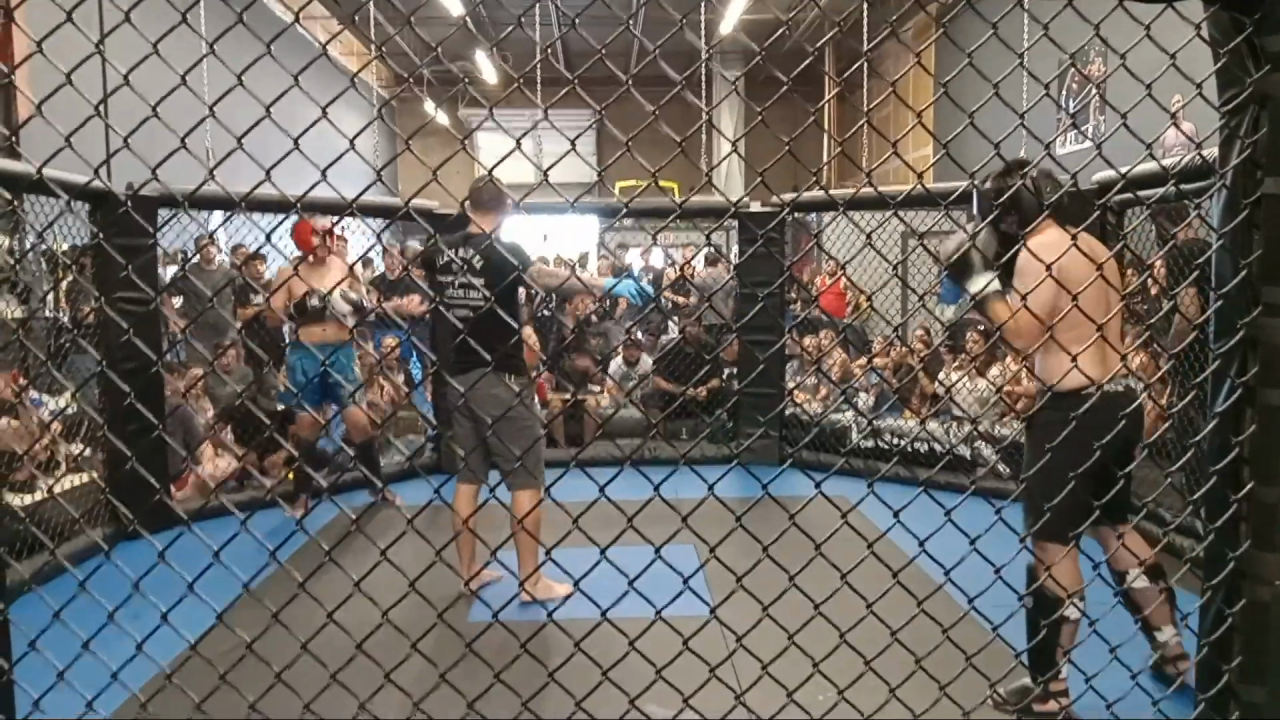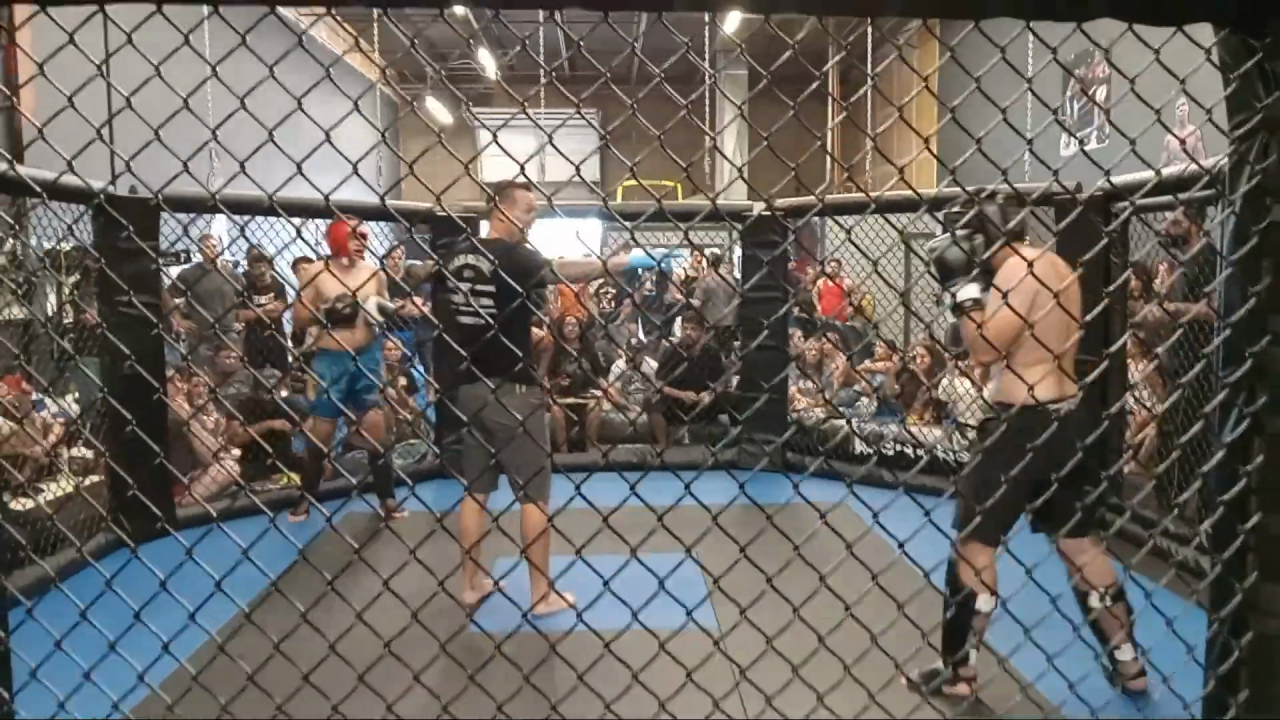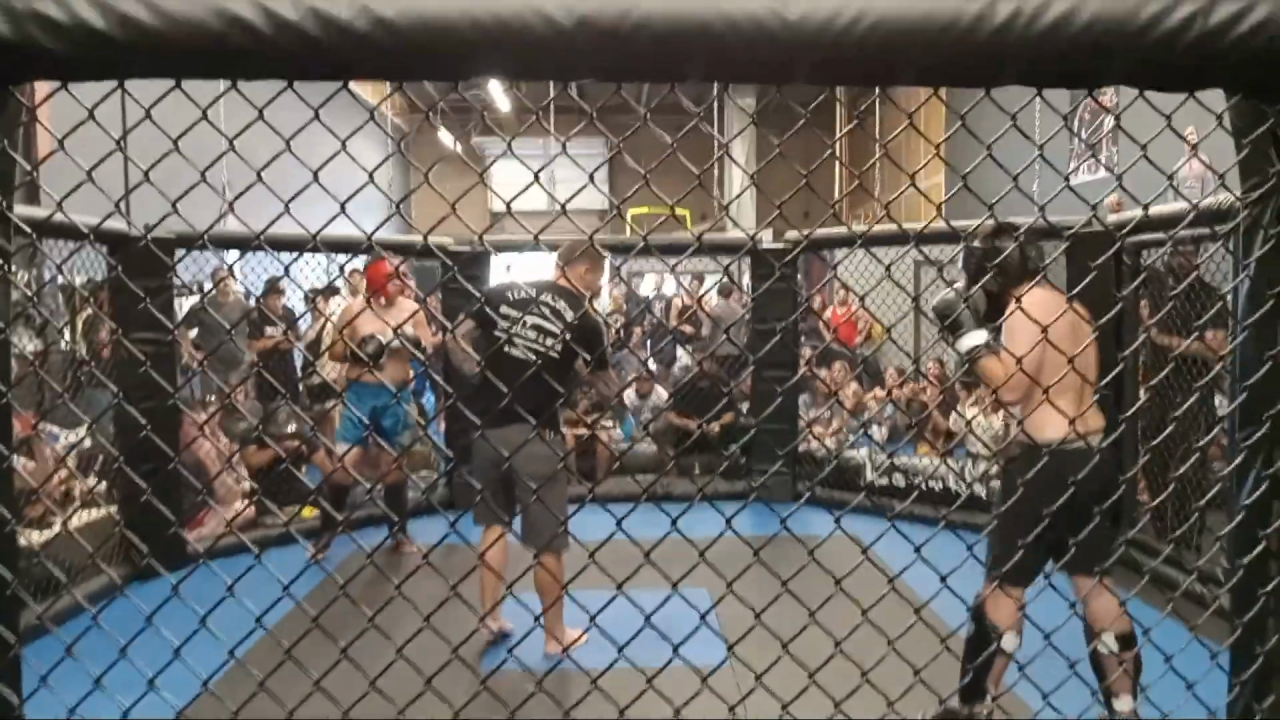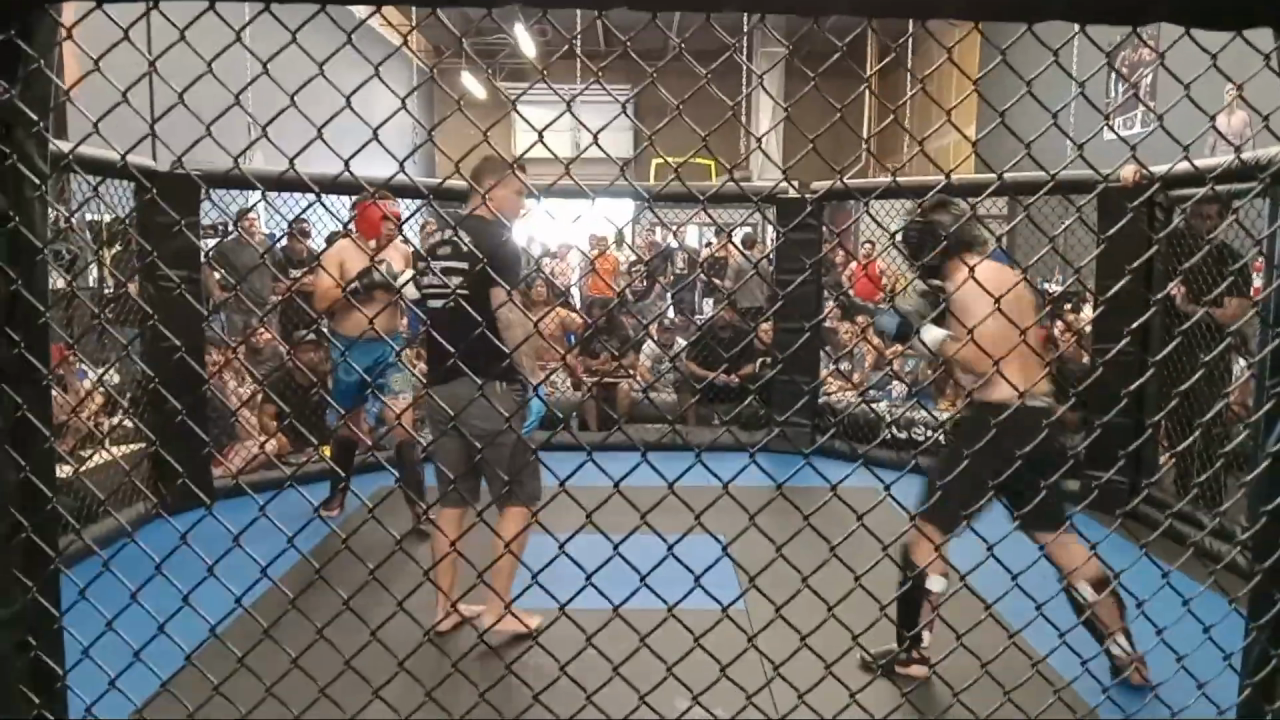
dt=0.7s
person 1, frame 1
left shoulder: (1039, 249)
right shoulder: (1094, 247)
left elbow: (1022, 336)
left wrist: (979, 278)
right wrist: (1001, 275)
left hip: (1074, 410)
right hip: (1118, 402)
left knee: (1052, 543)
right knee: (1115, 526)
right ankle: (1171, 648)
person 1, frame 2
left shoulder: (1018, 269)
right shoulder: (1057, 267)
left elbow: (987, 348)
left wrist: (963, 285)
right wrist: (975, 284)
left hip: (1023, 423)
right hip: (1065, 420)
left knee: (974, 543)
right knee: (1078, 541)
left ankle: (957, 672)
right ankle: (1128, 664)
person 1, frame 3
left shoulder: (1024, 307)
right shoulder: (1071, 308)
left elbow: (1011, 390)
left wrist: (968, 335)
right wrist: (988, 332)
left hip: (1047, 461)
right hip: (1092, 456)
left knee: (1004, 584)
right knee: (1093, 582)
person 1, frame 4
left shoulder: (967, 279)
right shoulder: (1005, 275)
left elbow: (987, 358)
left wrist: (931, 334)
right wrist: (944, 333)
left hip: (996, 423)
right hip: (1040, 417)
left knee: (927, 531)
right knee: (1056, 537)
left ankle: (912, 653)
right ankle: (1126, 655)
person 2, frame 1
left shoulder: (442, 251)
right shoulder: (502, 252)
left elbow: (417, 257)
right elbow: (546, 278)
left wrist: (420, 250)
right wrist: (612, 285)
left hip: (459, 379)
right hip: (502, 379)
left knee: (468, 476)
right knee: (526, 479)
left ankle: (469, 571)
right ankle: (532, 580)
person 2, frame 2
left shoulder: (453, 257)
right shoulder: (513, 258)
left elbow: (434, 290)
right elbow: (567, 270)
right wrist: (633, 259)
left hip: (469, 387)
right hip: (511, 389)
left knee: (475, 489)
right knee: (533, 492)
left ankle: (472, 583)
right ankle: (542, 593)
person 2, frame 3
left shoulder: (503, 293)
right shoulder: (584, 318)
left elbow: (456, 340)
right elbow: (604, 384)
left hip: (488, 427)
right hip: (535, 435)
left knee: (494, 522)
right knee: (548, 541)
left ankle: (490, 616)
right ankle: (556, 634)
person 2, frame 4
left shoulder: (435, 243)
right shoulder: (494, 240)
right elbow: (510, 316)
right wrist: (536, 384)
left hip: (441, 386)
right hip: (490, 387)
left knee: (452, 497)
right knee: (517, 494)
left ankle: (446, 606)
right ankle: (498, 609)
person 3, frame 1
left shoulder: (1178, 254)
right shoulder: (1209, 250)
left elbow: (1190, 309)
left wrist: (1170, 353)
left hip: (1194, 358)
right hip: (1215, 354)
left knee: (1189, 431)
right knee: (1204, 430)
left ankle: (1200, 500)
right ankle: (1203, 497)
person 3, frame 2
left shoulder: (1207, 258)
right shoulder: (1178, 263)
left elbow: (1215, 308)
left wrist: (1170, 310)
right wrist: (1157, 314)
left hip: (1197, 363)
right hip: (1178, 362)
left knee: (1181, 436)
right knee: (1189, 437)
left ankle: (1186, 509)
right ankle: (1192, 506)
person 3, frame 3
left shoulder: (1208, 297)
right shoulder: (1155, 283)
left elbow: (1216, 350)
left wrist: (1167, 341)
left hip: (1191, 400)
right hip: (1156, 393)
left knee: (1184, 476)
right knee: (1152, 469)
left ankle: (1184, 547)
right ankle: (1165, 538)
person 3, frame 4
left shoulder: (1232, 261)
right shoulder: (1176, 242)
left elbow: (1233, 316)
right elbow: (1157, 204)
left wrist: (1189, 307)
right wrist: (1137, 175)
left hip: (1208, 363)
right hip: (1170, 355)
left knee: (1209, 436)
right knee: (1175, 431)
left ankle: (1210, 504)
right ankle: (1183, 499)
person 4, frame 1
left shoulder: (346, 268)
right shoulder: (289, 275)
left elbow: (365, 306)
right elbow: (273, 317)
left wrist: (368, 306)
right wrist: (298, 309)
left hip: (341, 352)
right hip: (304, 355)
left knee: (358, 421)
right knee: (306, 425)
left ankle: (377, 483)
right ankle: (303, 491)
person 4, frame 2
left shoulder: (375, 272)
right shoulder: (316, 273)
left elbow: (383, 308)
right elbow: (299, 316)
left wrist: (386, 311)
right wrist: (328, 312)
left hip: (367, 356)
right hip: (330, 359)
left knee: (375, 425)
right knee: (321, 430)
left ankle: (386, 496)
right ankle: (307, 495)
person 4, frame 3
left shoulder: (413, 311)
right shoulder: (354, 310)
left elbow: (429, 349)
right elbow: (334, 352)
left wrist: (416, 344)
right wrist: (356, 351)
left hip: (397, 396)
right hip: (360, 394)
left knee: (395, 466)
right knee: (345, 464)
left ankle: (399, 530)
right ankle: (328, 530)
person 4, frame 4
left shoulder: (401, 250)
right shoulder: (338, 252)
left elbow: (409, 287)
right elbow: (320, 302)
left wrist: (411, 285)
right wrist: (359, 284)
left hip: (390, 346)
right hip: (349, 348)
left knee: (403, 422)
right knee: (348, 424)
left ankle: (419, 507)
right ankle: (338, 491)
